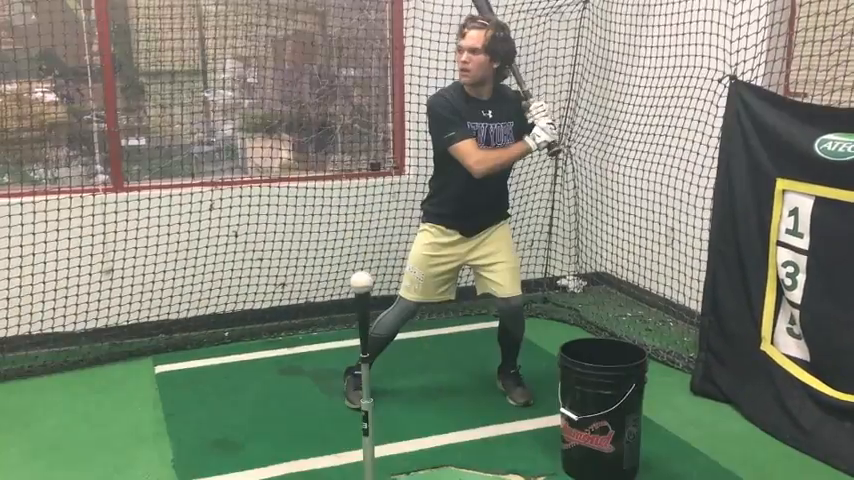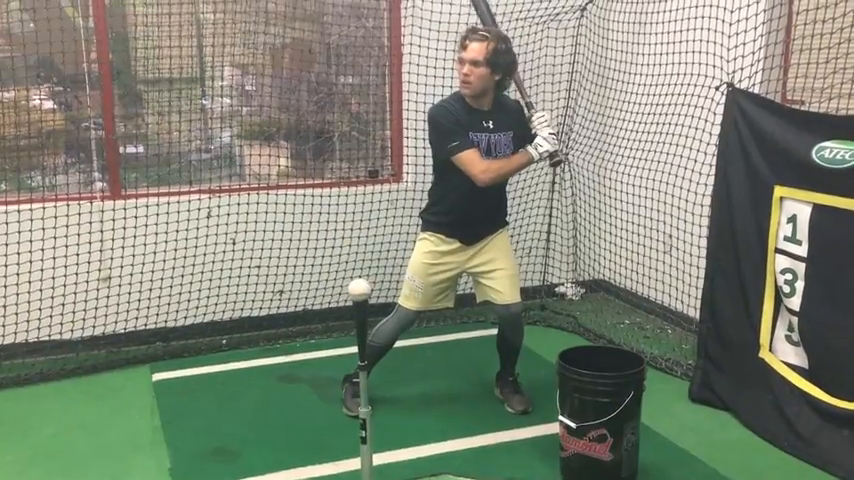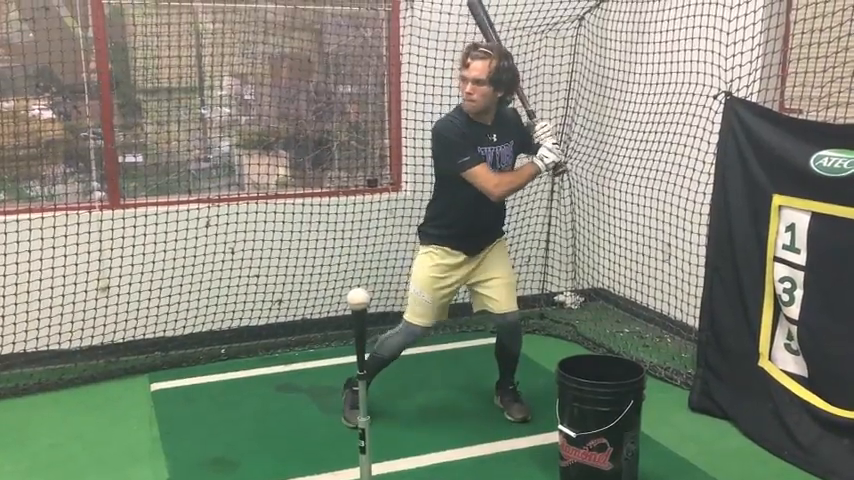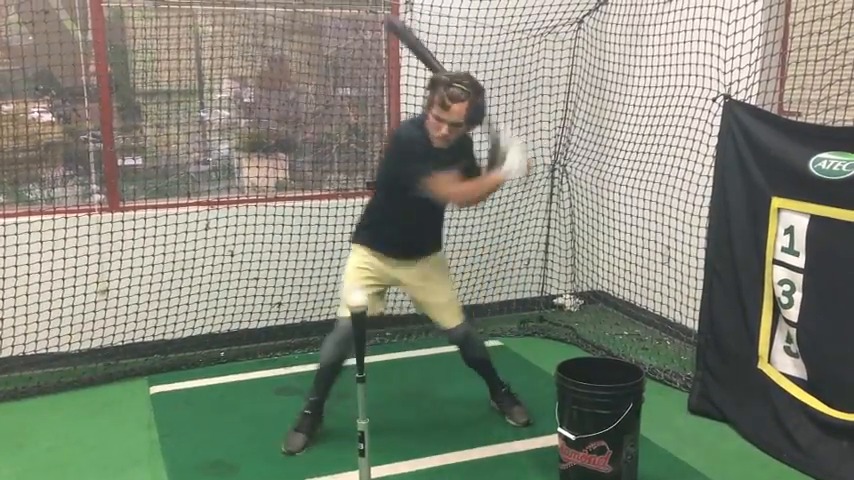
dt=0.5s
person 1, frame 1
left shoulder: (511, 103)
right shoulder: (442, 104)
left elbow: (524, 148)
right elbow: (478, 163)
left wrist: (540, 131)
right wrist: (531, 142)
left hip: (491, 227)
right hip: (443, 229)
left knee: (511, 304)
right knee: (405, 307)
left ankle: (509, 372)
right ankle: (357, 372)
person 1, frame 2
left shoulder: (512, 112)
right shoulder: (444, 114)
left elbow: (529, 152)
right elbow: (482, 173)
left wrist: (543, 136)
right wrist: (533, 152)
left hip: (491, 234)
right hip: (442, 236)
left knee: (511, 311)
right knee: (404, 315)
left ankle: (507, 379)
right ankle: (355, 379)
person 1, frame 3
left shoulder: (509, 120)
right shoulder: (448, 130)
left elbow: (542, 153)
right elbow: (495, 187)
left wrist: (542, 140)
right wrist: (540, 163)
left hip: (488, 244)
right hip: (442, 247)
left knee: (509, 320)
right knee: (413, 330)
left ankle: (506, 388)
right ankle: (356, 387)
person 1, frame 4
left shoulder: (462, 145)
right shoulder: (408, 136)
left elbow: (471, 189)
right elbow: (458, 195)
left wrist: (496, 168)
right wrist: (506, 173)
left hip: (418, 257)
right hip: (370, 249)
left knee: (457, 329)
right knee: (346, 332)
left ankle: (499, 390)
right ankle: (311, 414)
